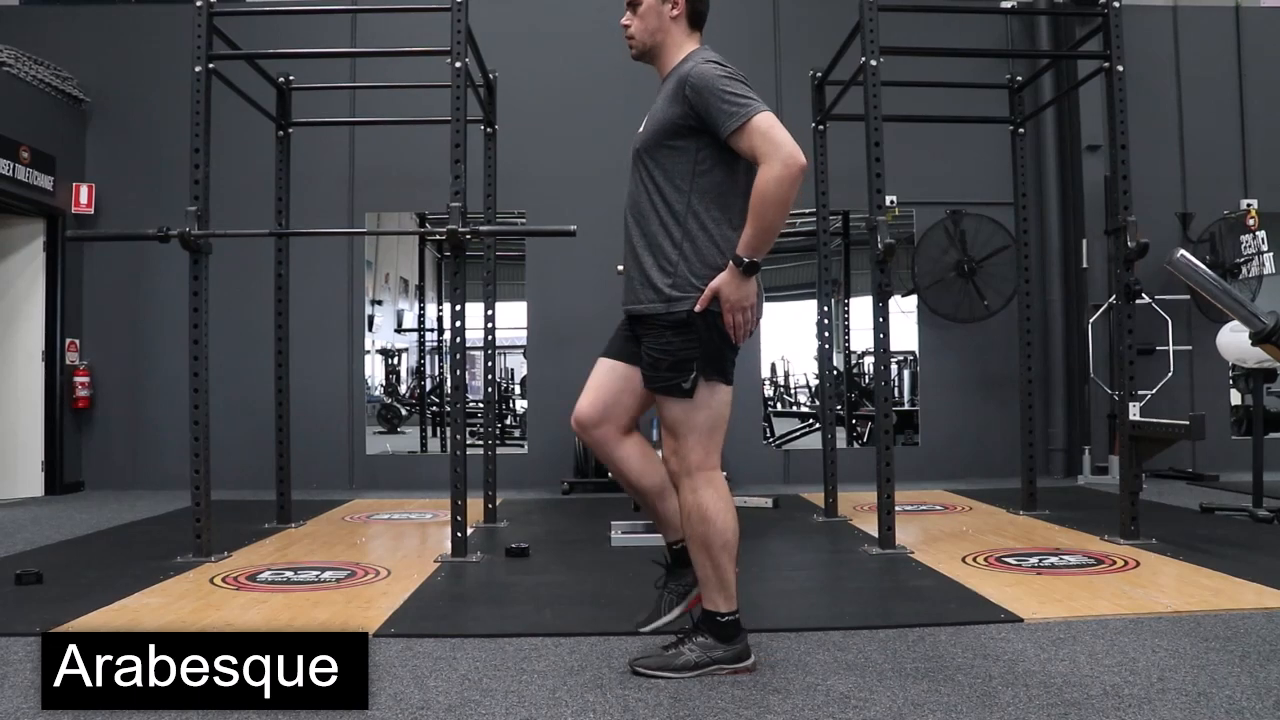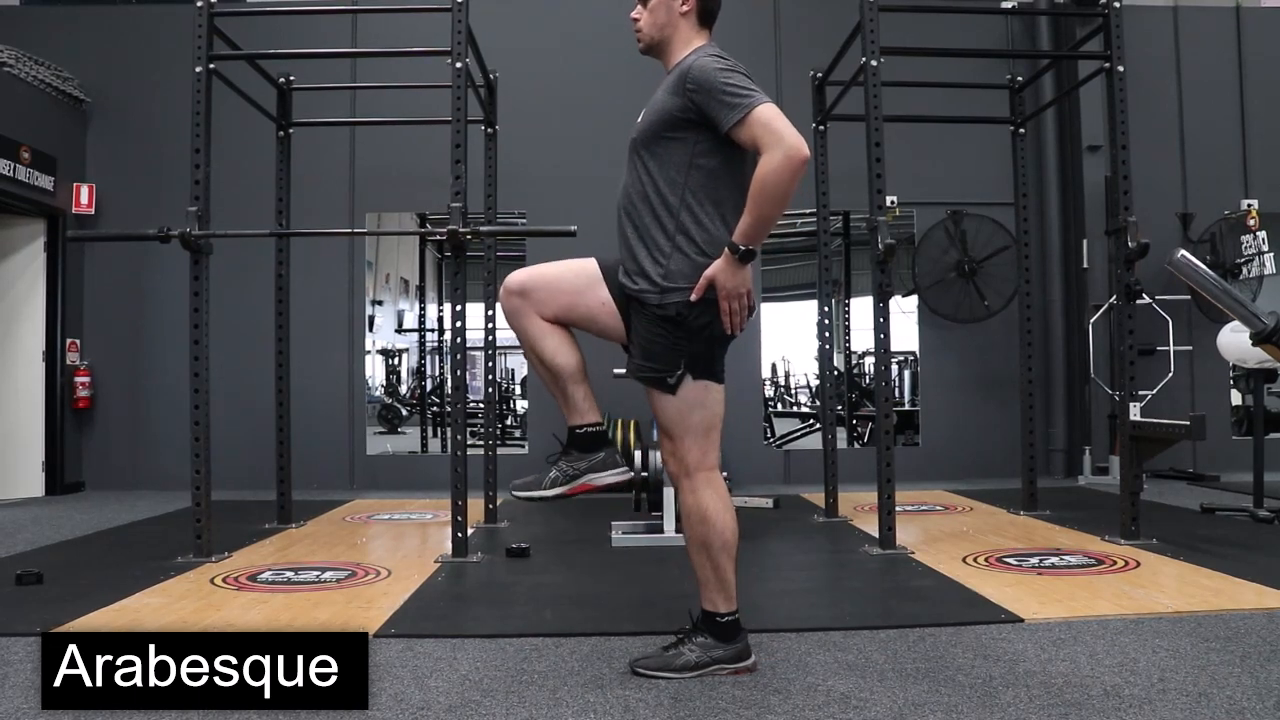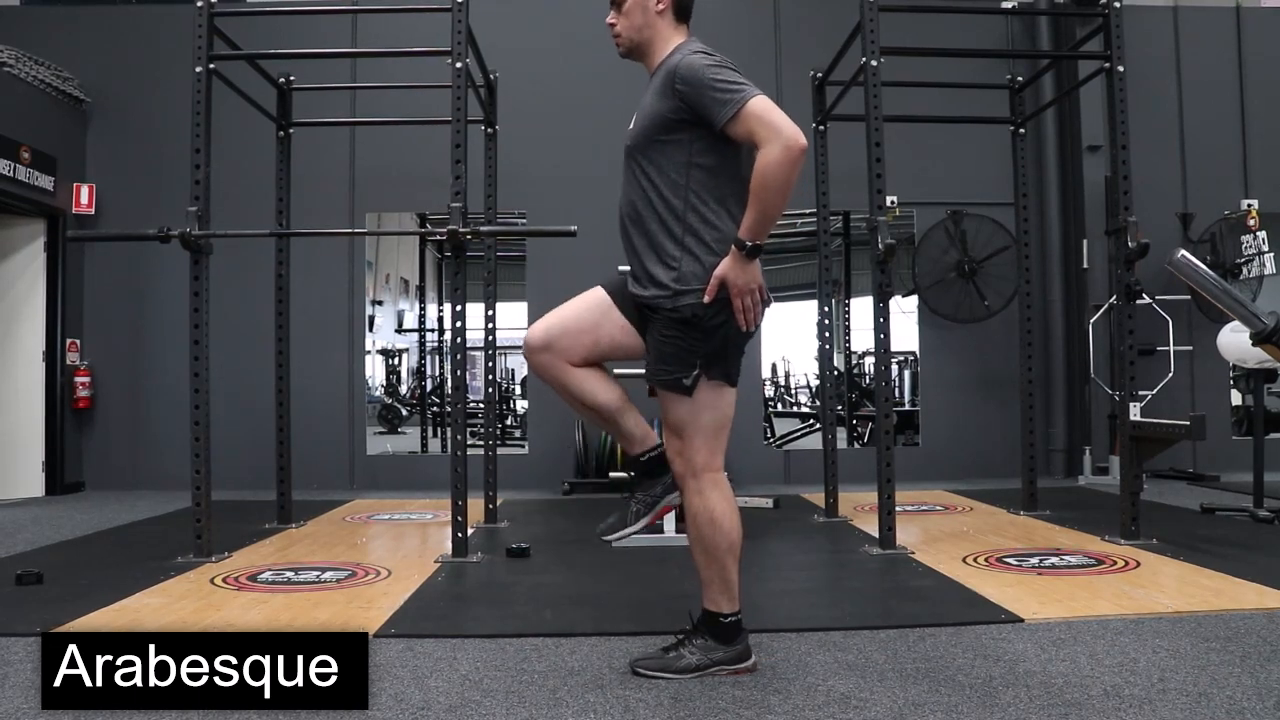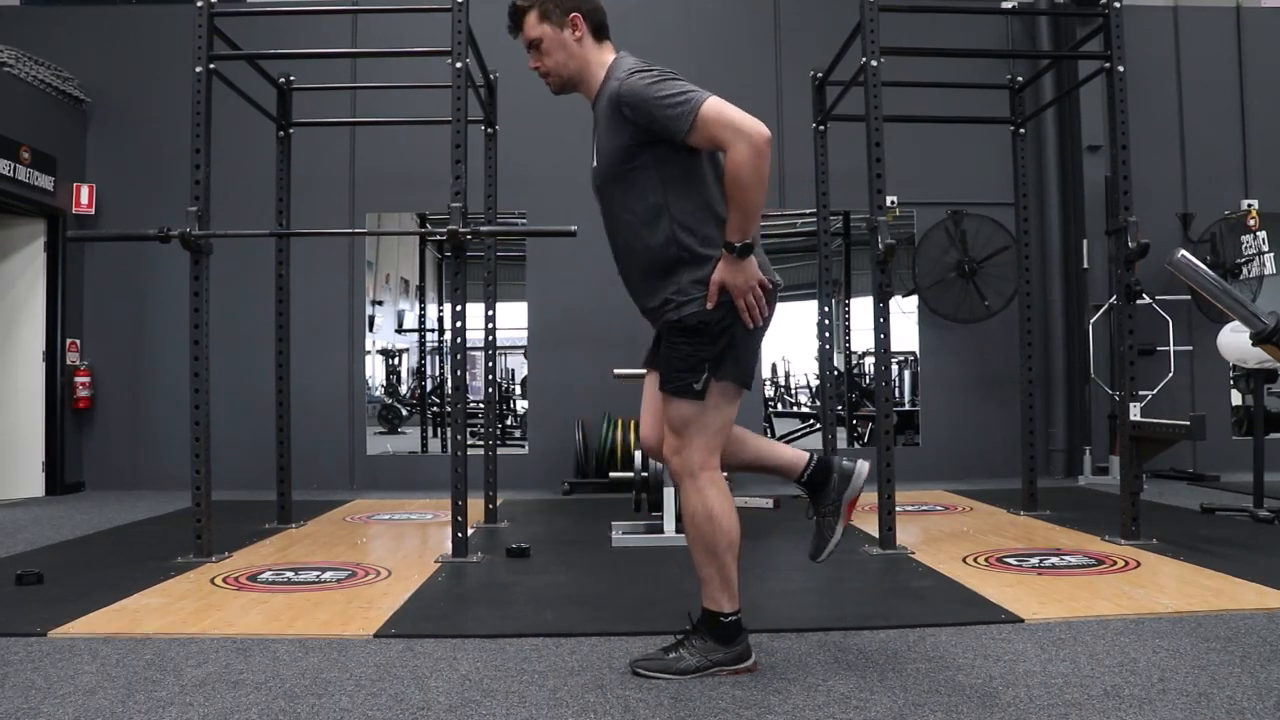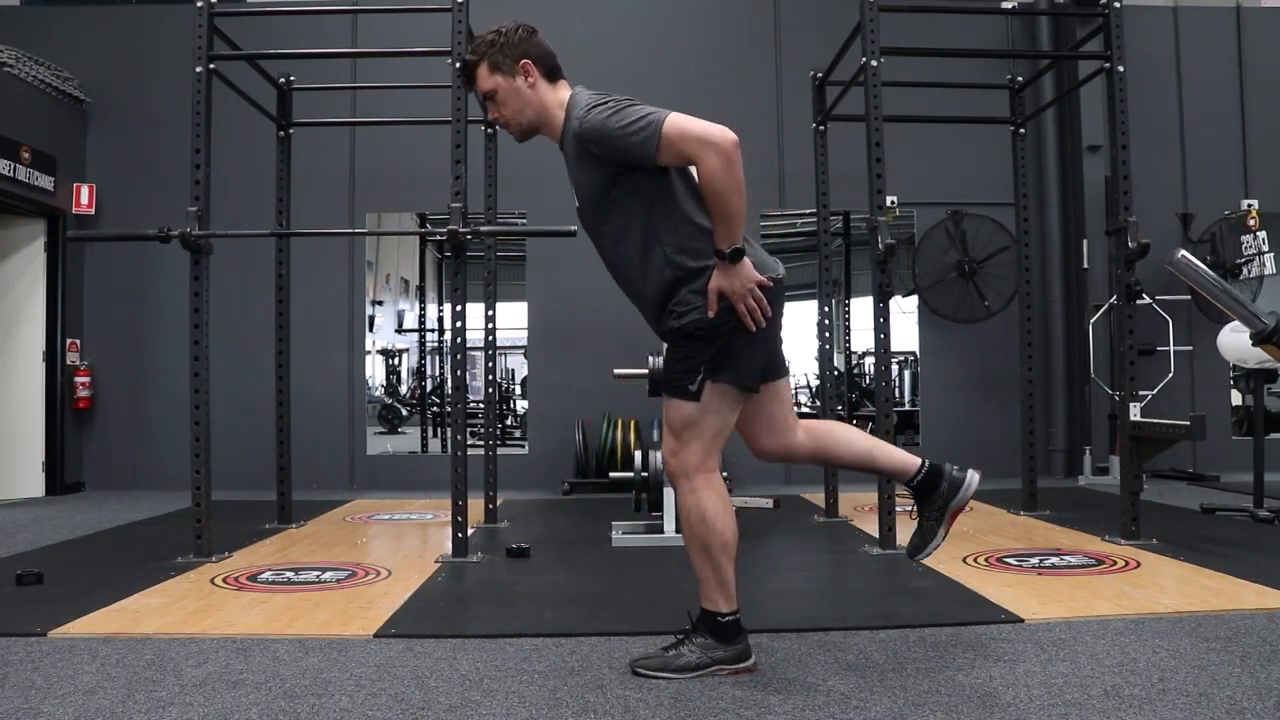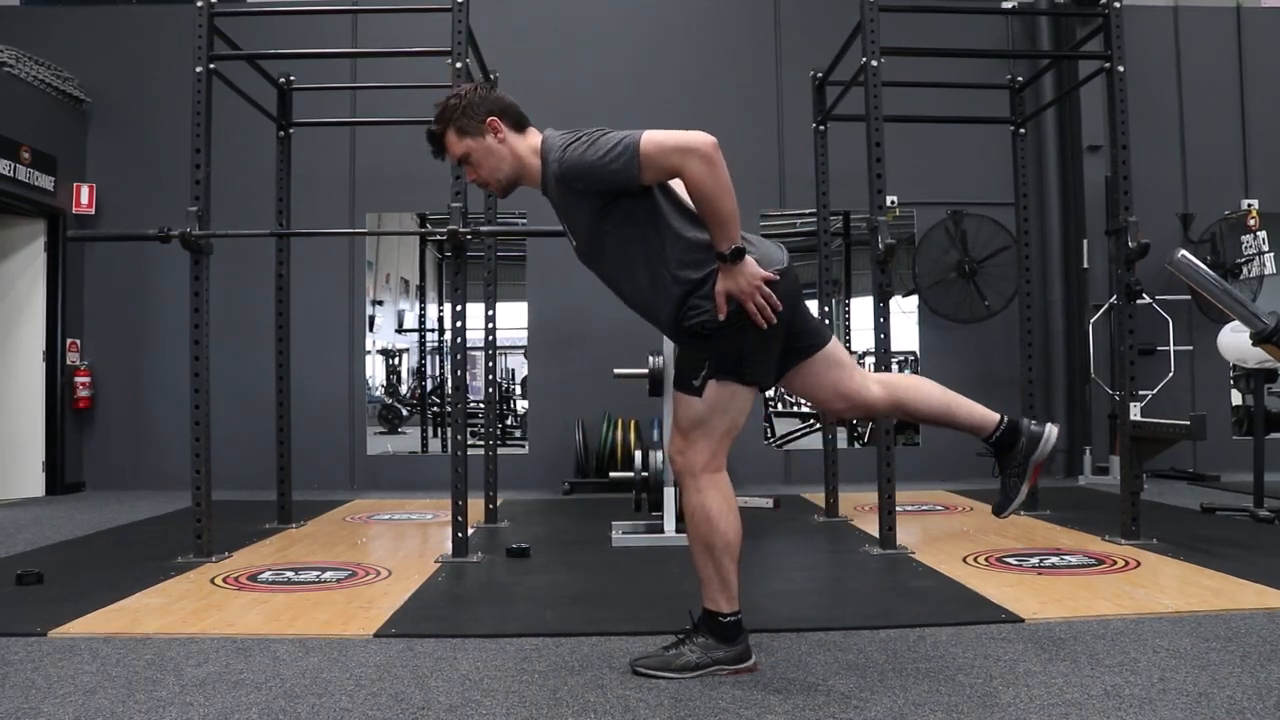
dt=0.7s
person 1, frame 1
left shoulder: (703, 76)
right shoulder: (676, 90)
left elbow: (785, 160)
left wrist: (742, 267)
left hip: (694, 304)
right hip: (659, 304)
left knee: (692, 466)
right knee: (595, 422)
left ankle: (722, 632)
right ankle: (689, 558)
person 1, frame 2
left shoulder: (706, 70)
right shoulder: (681, 83)
left elbow: (788, 151)
left wrist: (738, 255)
left hip: (686, 293)
right hip: (649, 283)
left knee: (691, 466)
right knee: (523, 292)
left ankle: (723, 635)
right ankle: (590, 446)
person 1, frame 3
left shoulder: (691, 68)
right shoulder: (668, 82)
left elbow: (785, 142)
left wrist: (745, 251)
left hip: (700, 292)
right hip: (660, 288)
left knee: (698, 465)
right knee: (546, 345)
left ankle: (723, 635)
right ankle: (654, 466)
person 1, frame 4
left shoulder: (633, 87)
right shoulder: (610, 102)
left elbow: (749, 137)
left wrist: (738, 253)
left hip: (713, 296)
right hip: (687, 299)
left knee: (689, 459)
right knee: (663, 440)
left ankle: (723, 637)
right ankle: (821, 473)
person 1, frame 5
left shoulder: (594, 120)
right shoulder: (584, 134)
left elbow: (716, 144)
right elbow: (686, 169)
left wrist: (730, 257)
left hip: (717, 299)
right hip: (718, 300)
left knee: (689, 463)
right knee: (779, 439)
left ankle: (722, 635)
right ankle: (933, 479)
person 1, frame 6
left shoulder: (573, 159)
right shoulder: (566, 175)
left elbow: (697, 149)
right elbow: (674, 182)
left wrist: (731, 259)
left hip: (729, 298)
right hip: (744, 293)
left knee: (695, 461)
right knee: (859, 394)
left ankle: (722, 635)
right ankle: (1010, 435)
